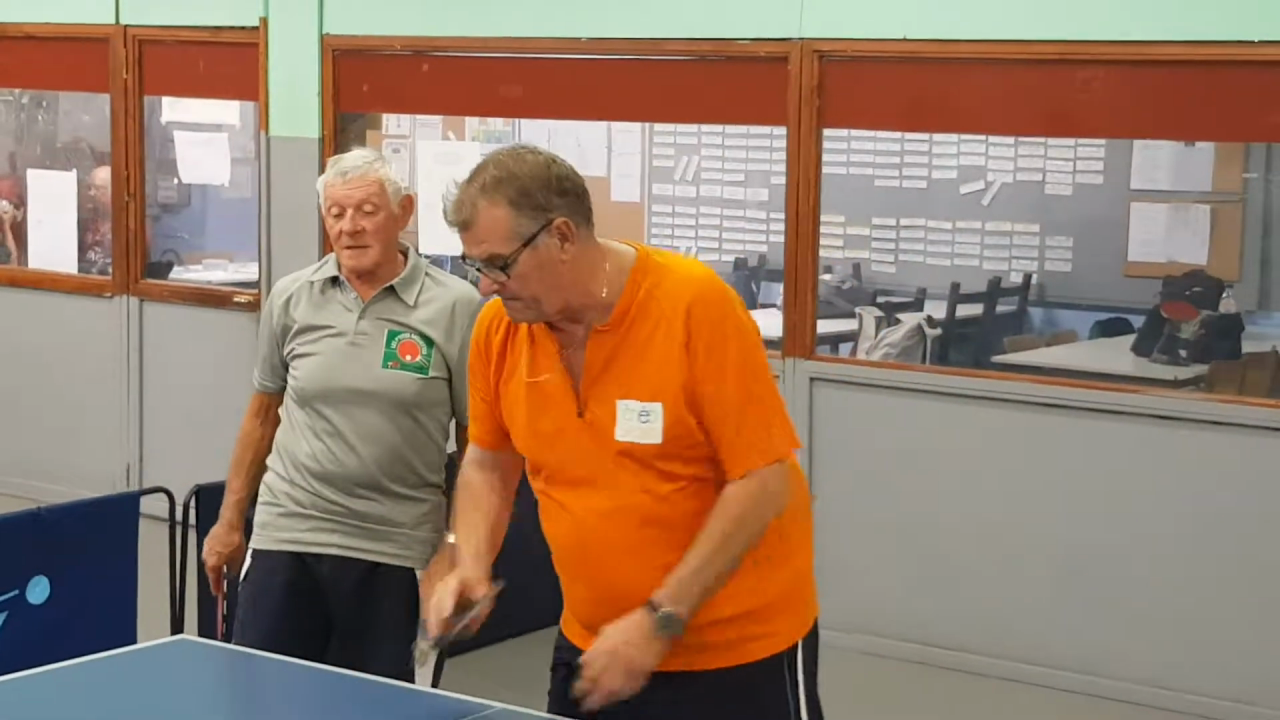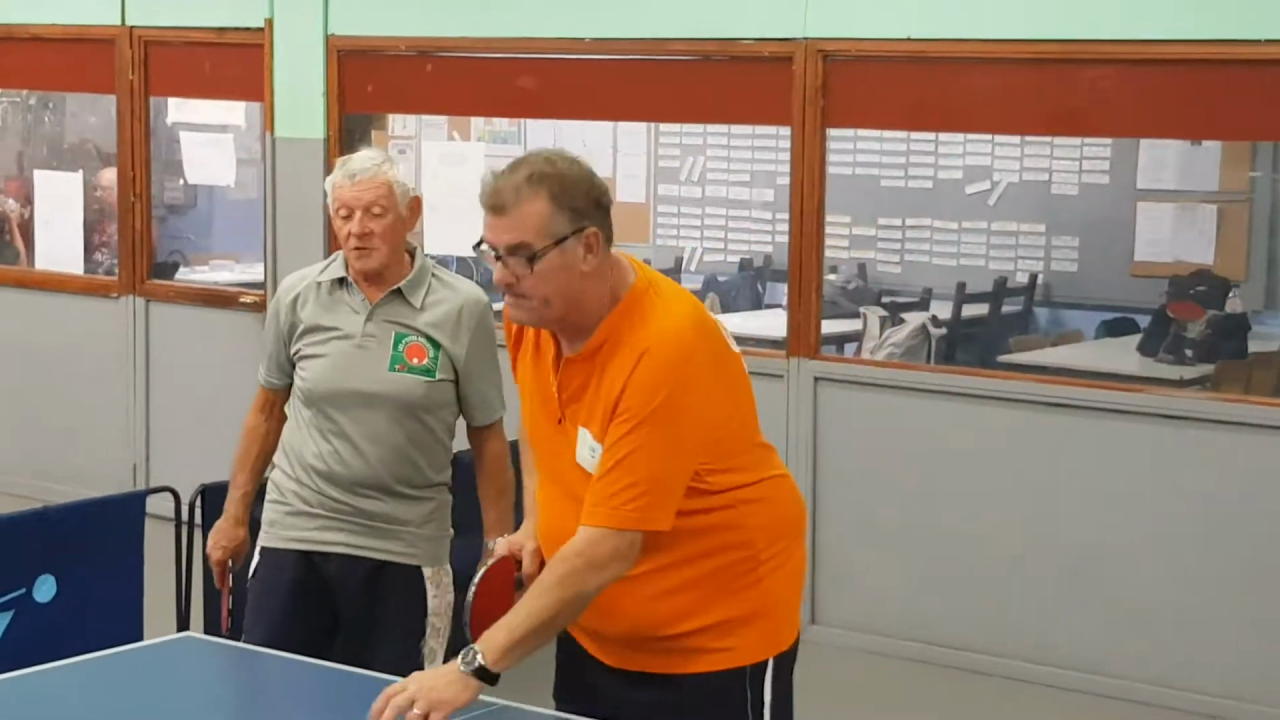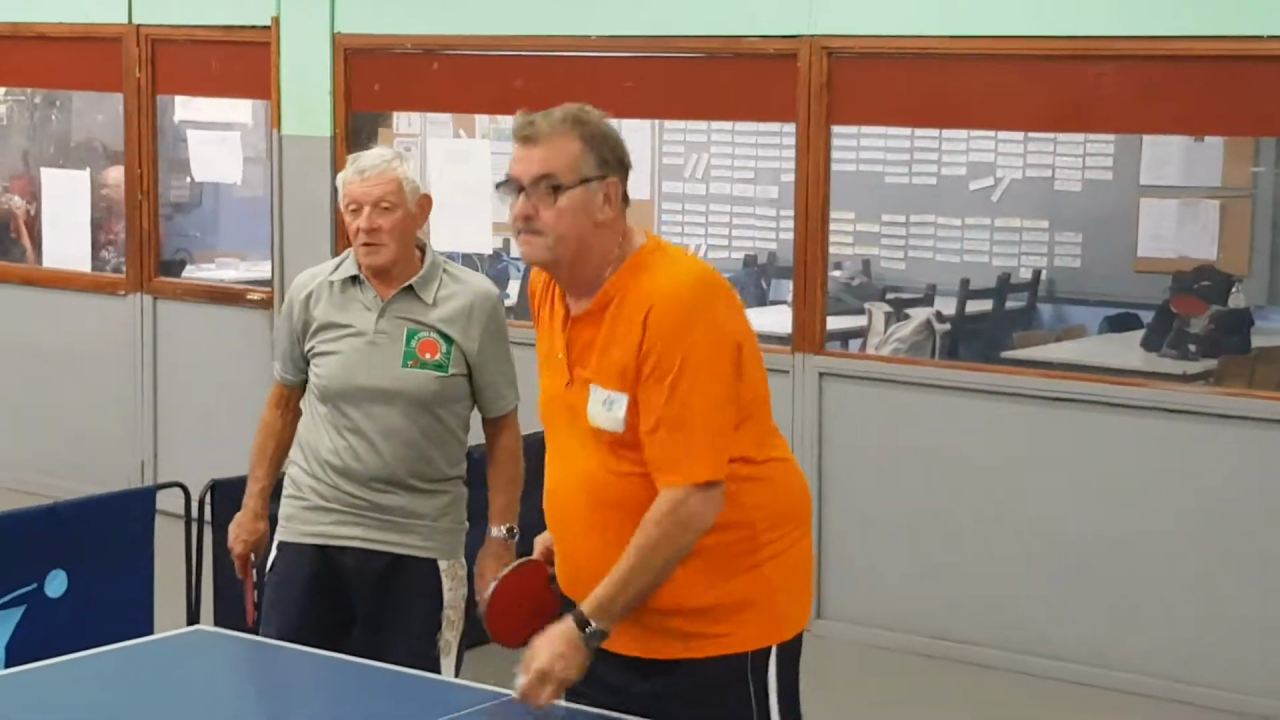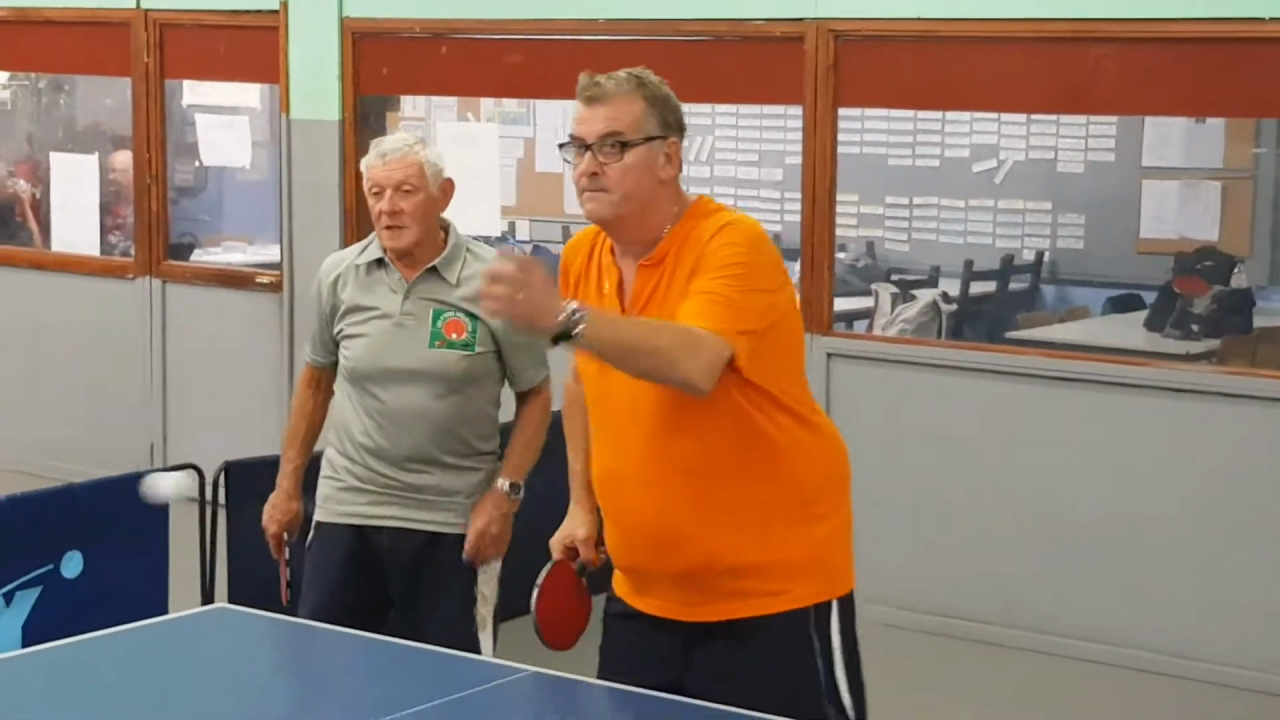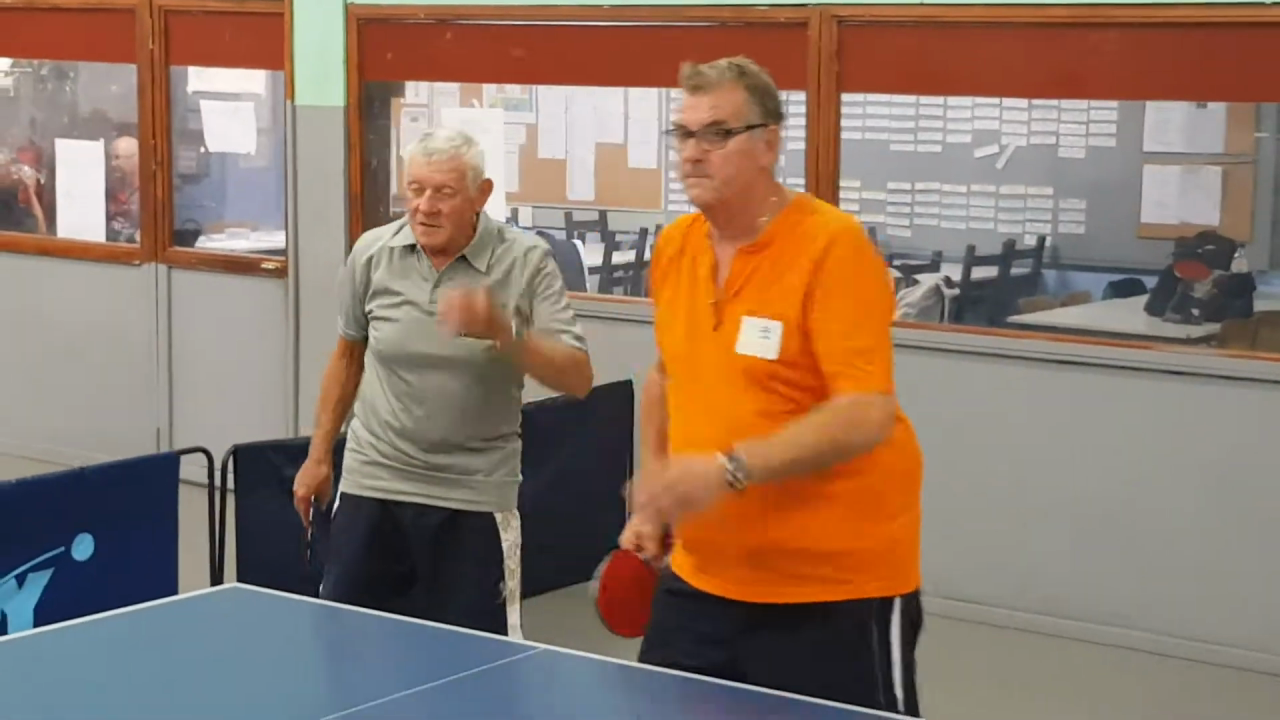
dt=0.3s
person 1, frame 1
left shoulder: (693, 307)
right shoulder: (497, 330)
left elbow: (762, 480)
right elbow: (488, 462)
left wrist: (659, 621)
right wrist: (471, 563)
left hip: (741, 648)
right hip: (600, 646)
person 1, frame 2
left shoulder: (666, 347)
right shoulder: (527, 310)
left elbow: (612, 545)
left wrist: (473, 667)
right wrist: (537, 526)
left hip: (712, 642)
right hip: (595, 632)
person 1, frame 3
left shoulder: (677, 300)
right shoulder: (547, 286)
left elbow: (692, 500)
left wrist: (581, 626)
right wrist: (570, 522)
left hip: (723, 630)
right hip: (617, 619)
person 1, frame 4
left shoulder: (730, 245)
right shoulder: (580, 258)
left elbow: (692, 364)
left wrist: (562, 316)
right wrist: (583, 504)
left hip: (772, 596)
person 1, frame 5
left shoulder: (832, 247)
right shoulder: (674, 247)
left elbow: (867, 416)
left wrist: (728, 471)
right wrist: (652, 501)
left hip: (838, 590)
right hip: (703, 581)
person 2, frame 1
left shoulder: (455, 306)
right shoulder: (290, 298)
right elbow: (263, 413)
right wrist: (230, 519)
left hip: (396, 556)
right hip: (285, 542)
person 2, frame 2
left shoulder: (462, 308)
right shoulder: (296, 296)
left elbow: (488, 437)
right elbow: (268, 408)
right wrist: (235, 513)
left hip: (403, 554)
right hip: (293, 540)
person 2, frame 3
left shoulder: (473, 301)
right shoulder: (309, 293)
left elbow: (502, 428)
right elbow: (284, 403)
left wrist: (501, 535)
right wrist: (254, 506)
left hip: (418, 547)
right hip: (311, 535)
person 2, frame 4
right shoulder: (339, 276)
left elbow: (536, 395)
left wrist: (504, 493)
right wrist: (287, 486)
left hip: (449, 523)
right hip: (347, 515)
person 2, frame 5
left shoulder: (526, 261)
right shoulder: (372, 254)
left elbow: (577, 378)
left wrist: (501, 331)
right wrist: (319, 453)
left hip: (474, 500)
right hip: (372, 487)
